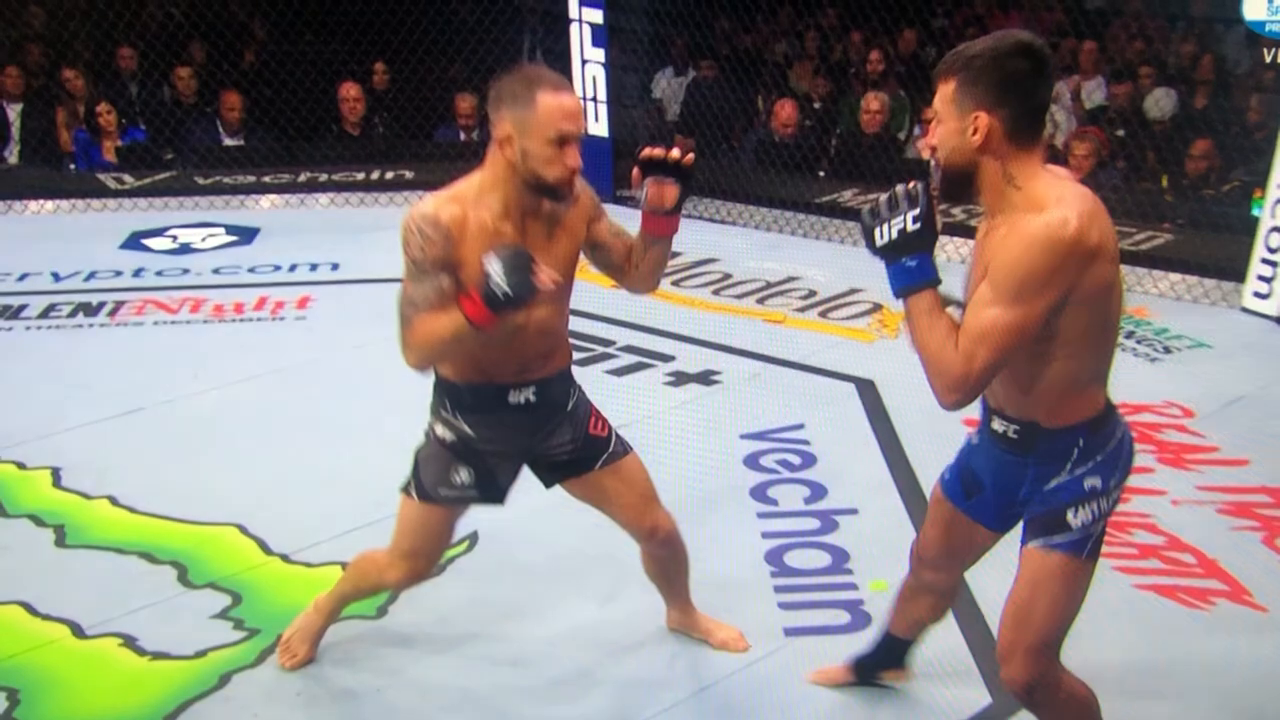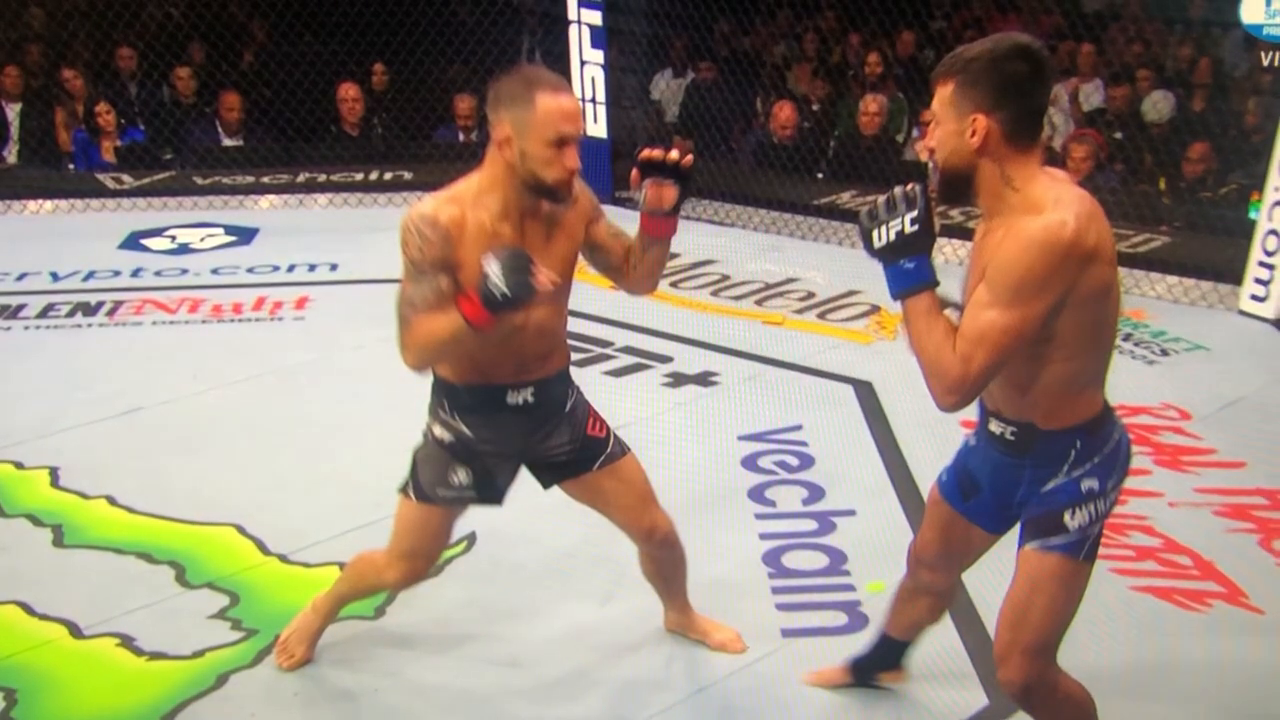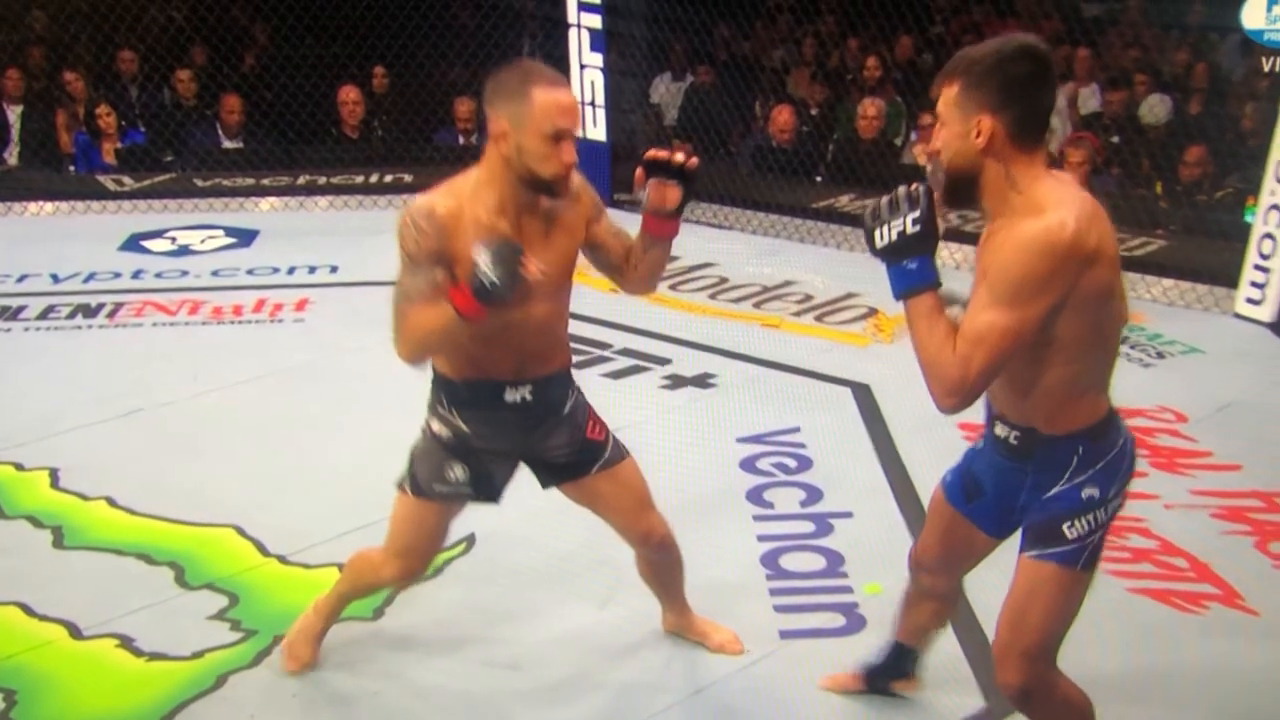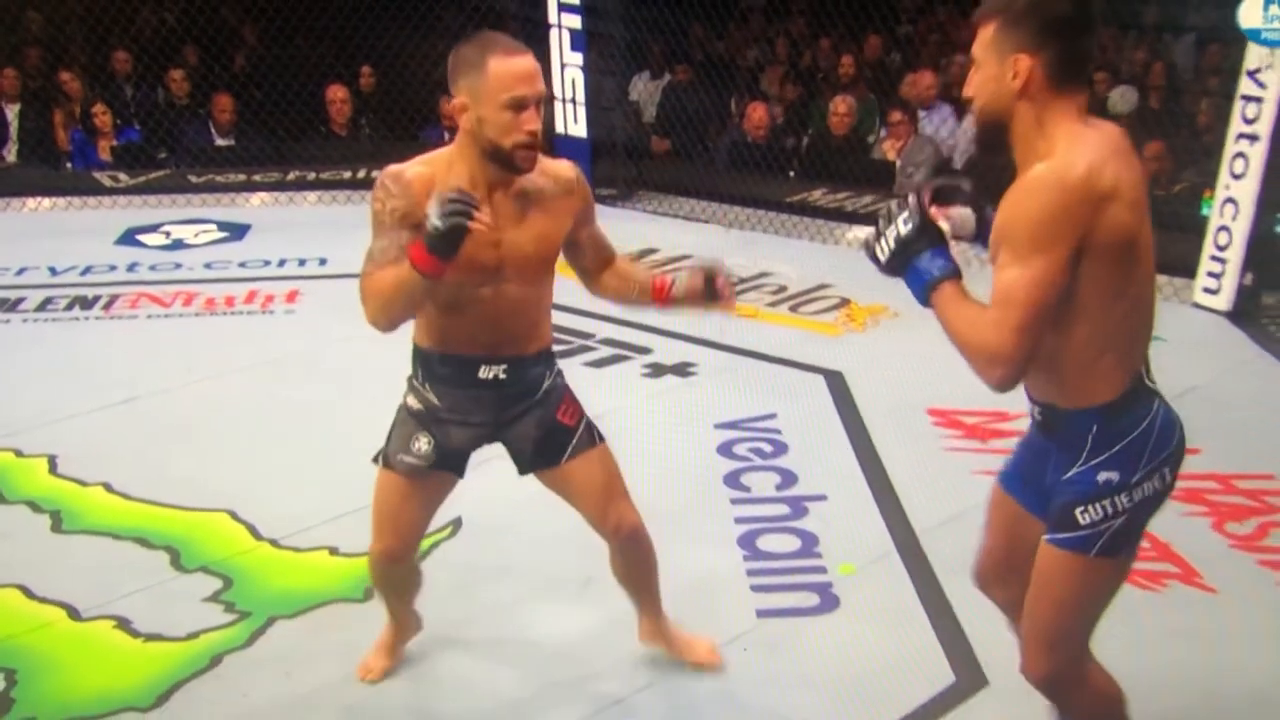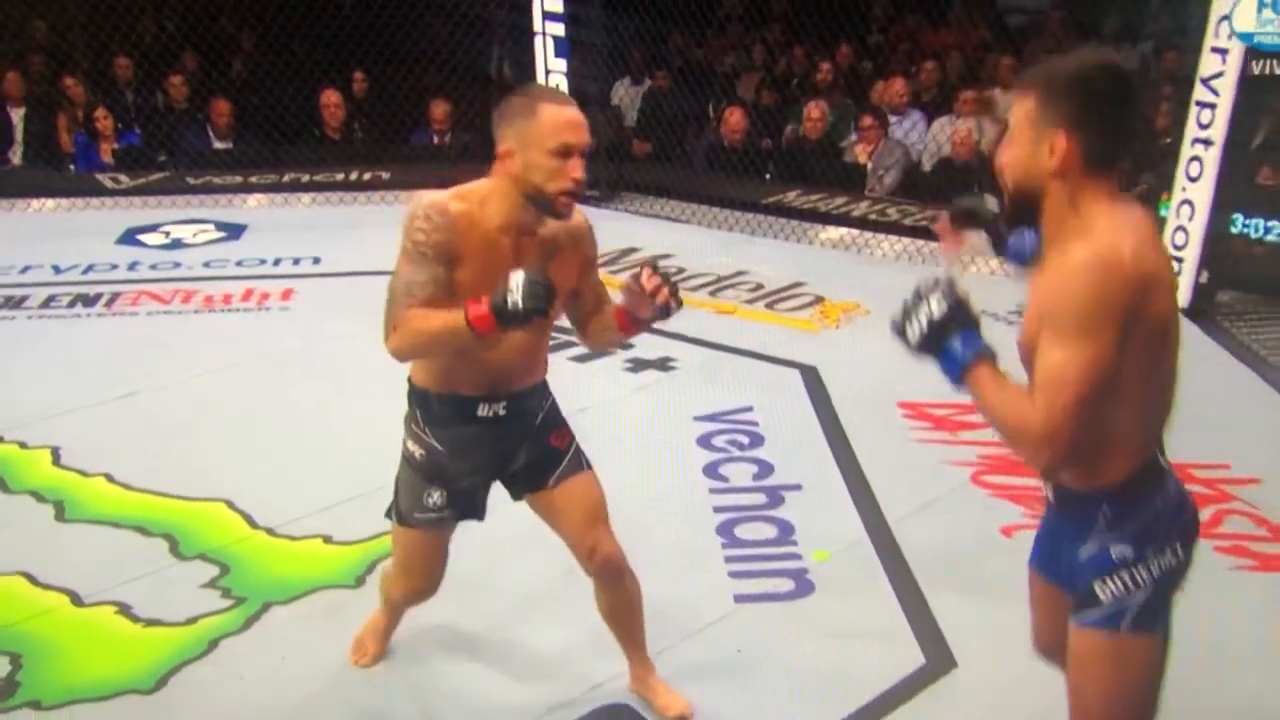
dt=0.5s
person 1, frame 1
left shoulder: (1052, 226)
right shoulder: (1018, 199)
left elbow: (954, 379)
left wrist: (909, 265)
left hip: (1071, 459)
right hip: (1002, 436)
right knee: (932, 560)
right ankle: (886, 657)
person 1, frame 2
left shoulder: (1049, 227)
right shoulder: (1015, 201)
left elbow: (952, 383)
left wrist: (908, 268)
left hip: (1069, 461)
right hip: (1000, 438)
right knee: (929, 562)
right ankle: (882, 659)
person 1, frame 3
left shoulder: (1050, 229)
right shoulder: (1023, 203)
left elbow: (953, 385)
left wrist: (911, 268)
left hip: (1073, 465)
right hip: (1007, 443)
right knee: (931, 564)
person 1, frame 4
left shoulder: (1056, 179)
right shoulder: (1100, 144)
left elbow: (1001, 360)
left wrist: (927, 265)
right wrist: (984, 226)
left hip: (1109, 445)
right hip: (1068, 427)
left knee: (1050, 662)
right knee: (1000, 577)
person 1, frame 5
left shoulder: (1096, 261)
right shoulder: (1115, 223)
left elbow: (1043, 440)
left wrist: (959, 348)
right wrist: (1012, 245)
left hip: (1121, 527)
right hip: (1084, 505)
right knee: (1061, 649)
person 2, frame 1
left shoulder: (575, 200)
right shoulder: (439, 222)
left elbow: (639, 277)
right elbow: (417, 350)
left wrist: (661, 212)
right wrist: (485, 302)
left hip: (557, 400)
right hip: (470, 414)
left knee: (657, 528)
right knee: (406, 565)
left ankle: (682, 611)
right ankle: (324, 608)
person 2, frame 2
left shoulder: (573, 201)
right shoulder: (437, 222)
left elbow: (637, 278)
right elbow: (416, 351)
left wrist: (659, 213)
right wrist: (484, 303)
left hip: (554, 401)
right hip: (468, 414)
left knee: (655, 530)
right knee: (404, 567)
left ankle: (681, 614)
right ankle: (320, 609)
person 2, frame 3
left shoulder: (573, 198)
right shoulder: (435, 217)
left elbow: (636, 279)
right elbow: (410, 344)
left wrist: (662, 215)
right wrist: (476, 294)
left hip: (554, 400)
right hip: (468, 411)
left knee: (651, 533)
right knee: (401, 562)
left ankle: (679, 614)
right ankle: (322, 610)
person 2, frame 4
left shoulder: (563, 185)
right shoulder: (406, 187)
left elbow: (604, 273)
right elbow: (378, 311)
left wrist: (678, 287)
right wrist: (432, 250)
left hip: (534, 382)
right hip: (443, 387)
left knee: (623, 526)
right knee: (390, 550)
left ankle: (656, 626)
right ankle: (400, 627)
person 2, frame 5
left shoulder: (574, 231)
right shoulder: (441, 218)
left elbow: (593, 328)
right elbow: (402, 338)
left wrist: (633, 311)
right wrist: (490, 313)
left hip: (530, 413)
right hip: (444, 423)
left knee: (604, 555)
right knee: (415, 582)
right ankle: (385, 615)
